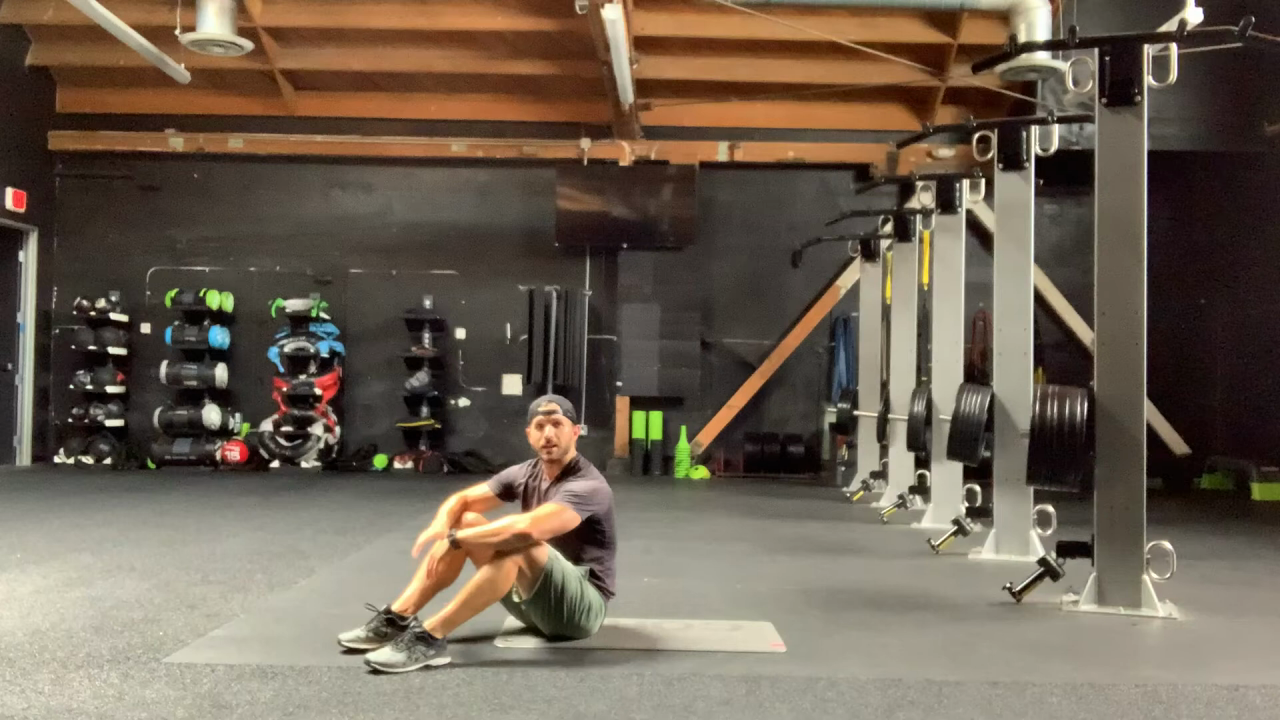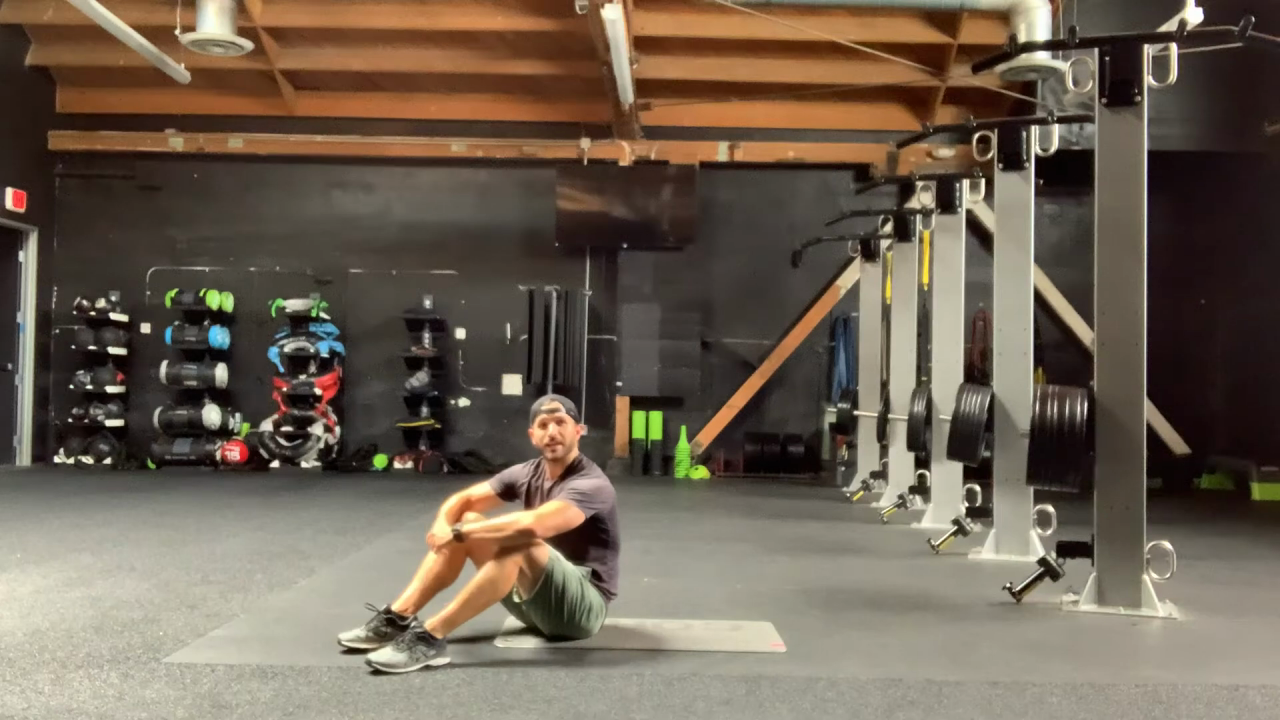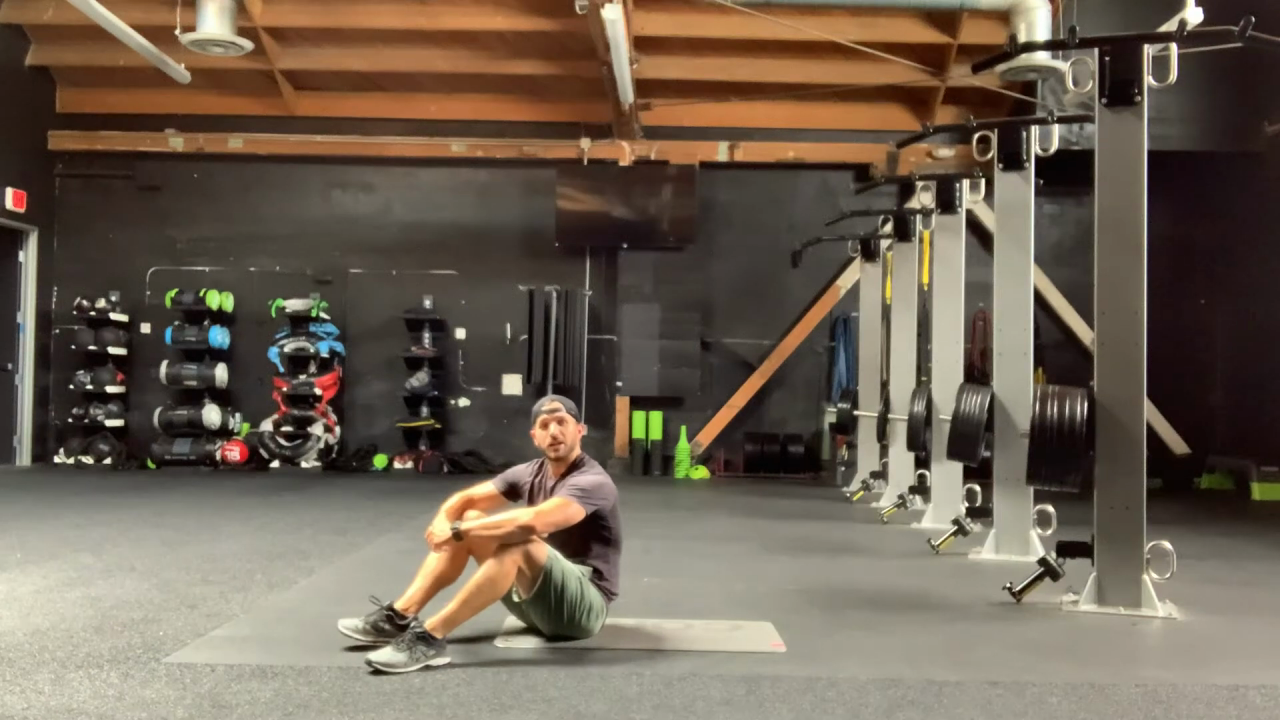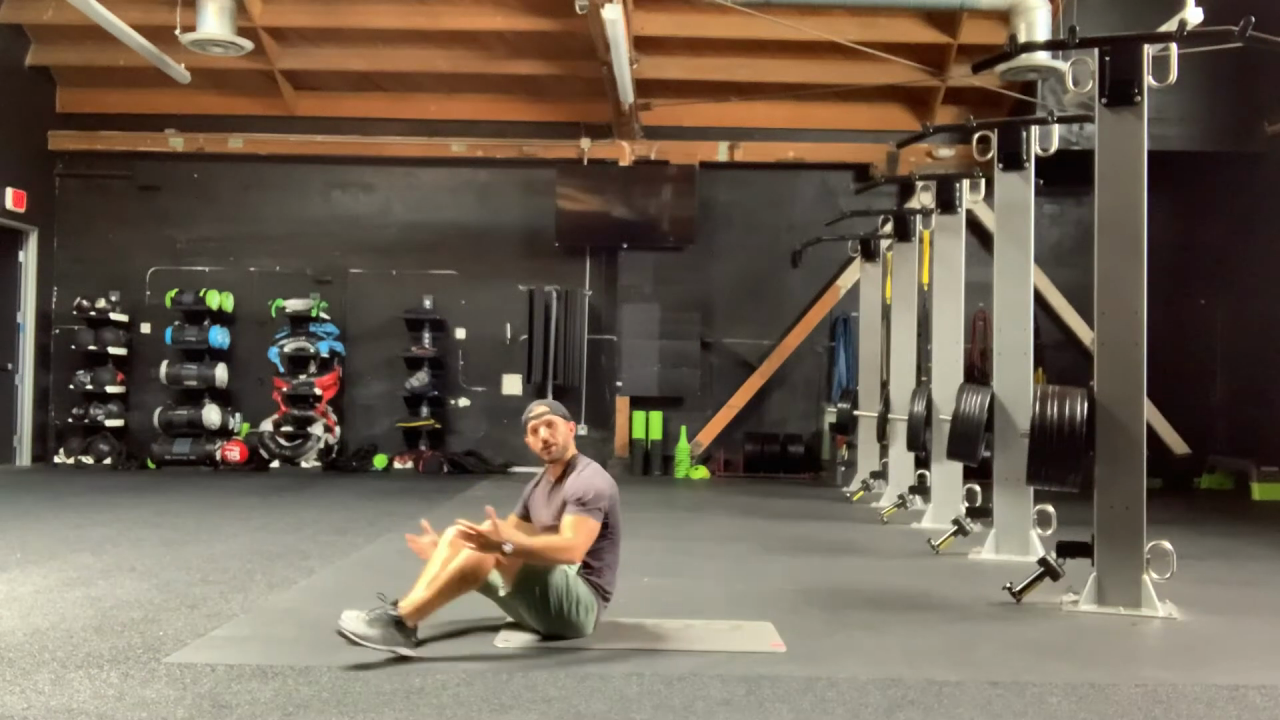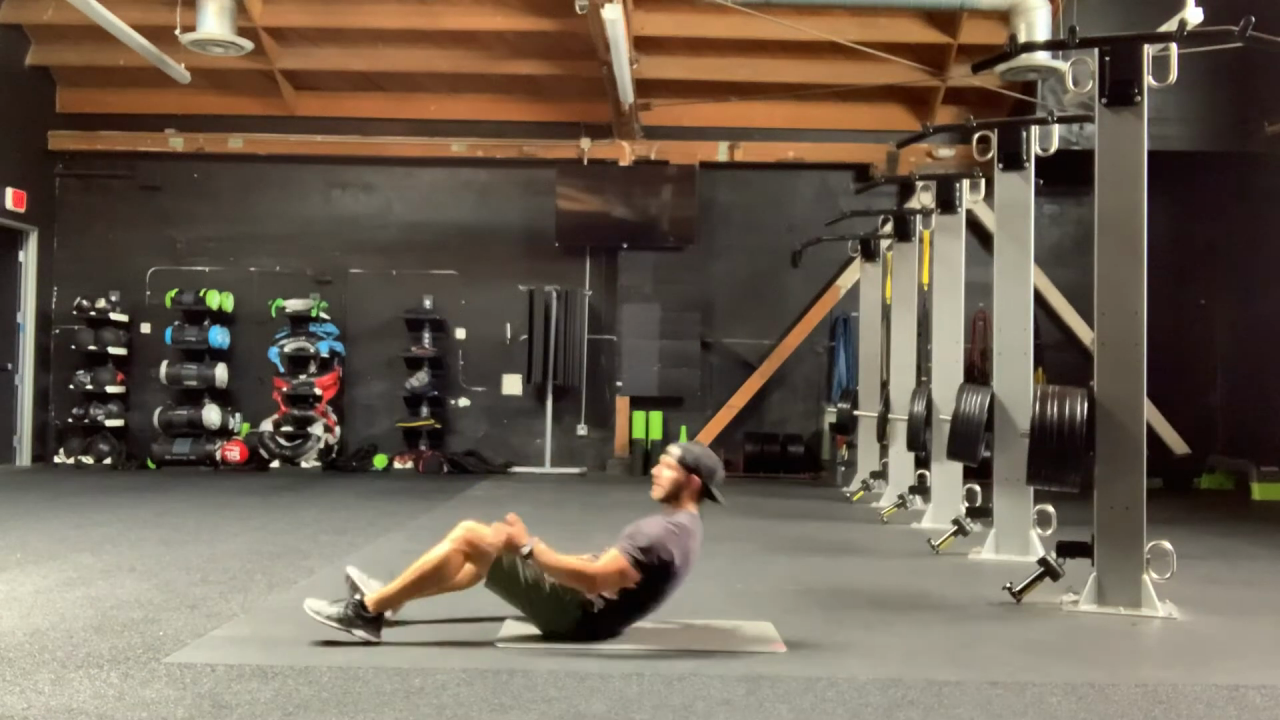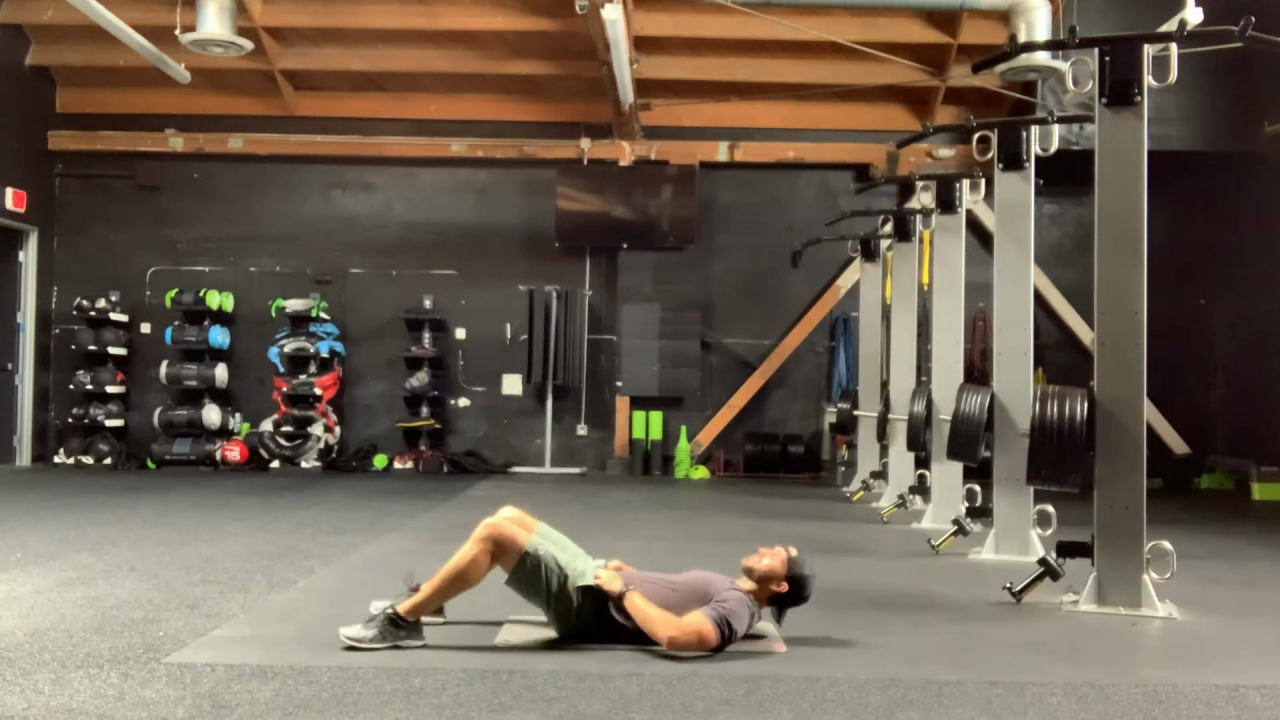
dt=0.7s
person 1, frame 1
left shoulder: (587, 487)
right shoulder: (525, 474)
left elbow: (527, 528)
right elbow: (461, 500)
left wrist: (453, 540)
right wrist: (439, 528)
left hip: (581, 606)
right hip: (533, 595)
left knee: (519, 545)
right knee: (467, 521)
left ankle: (431, 637)
right ankle: (397, 619)
person 1, frame 2
left shoulder: (591, 486)
right shoulder: (527, 473)
left elbow: (531, 525)
right elbow: (462, 500)
left wrist: (458, 533)
right wrist: (442, 527)
left hip: (582, 605)
right hip: (534, 595)
left knee: (519, 544)
right knee: (467, 523)
left ankle: (431, 636)
right ankle: (397, 619)
person 1, frame 3
left shoulder: (592, 482)
right shoulder: (530, 473)
left elbow: (531, 522)
right elbow: (466, 498)
left wrist: (457, 531)
right wrist: (442, 523)
left hip: (582, 605)
right hip: (536, 595)
left knee: (518, 542)
right knee: (469, 520)
left ankle: (430, 636)
right ankle: (399, 617)
person 1, frame 4
left shoulder: (591, 483)
right shoulder: (539, 485)
left elbow: (569, 549)
right elbow: (498, 534)
left wrist: (504, 544)
right wrist: (442, 546)
left hip: (576, 605)
right hip: (536, 600)
left knee: (498, 544)
right knee: (460, 535)
left ankle: (403, 625)
right ankle: (403, 612)
person 1, frame 5
left shoulder: (667, 534)
right shoulder: (677, 526)
left elbow: (590, 580)
left wrist: (528, 547)
right wrist: (535, 546)
left hip: (574, 613)
right hip: (573, 592)
left knee: (468, 536)
right knee: (477, 553)
left ankle: (366, 614)
right ankle: (384, 599)
person 1, frame 6
left shoulder: (736, 609)
right shoulder: (730, 590)
left elbow: (675, 635)
left wrist: (624, 591)
right wrist: (627, 573)
left hip: (587, 606)
right hip: (593, 577)
left knee: (491, 532)
right knee: (508, 516)
left ankle: (401, 621)
right ankle: (426, 600)
